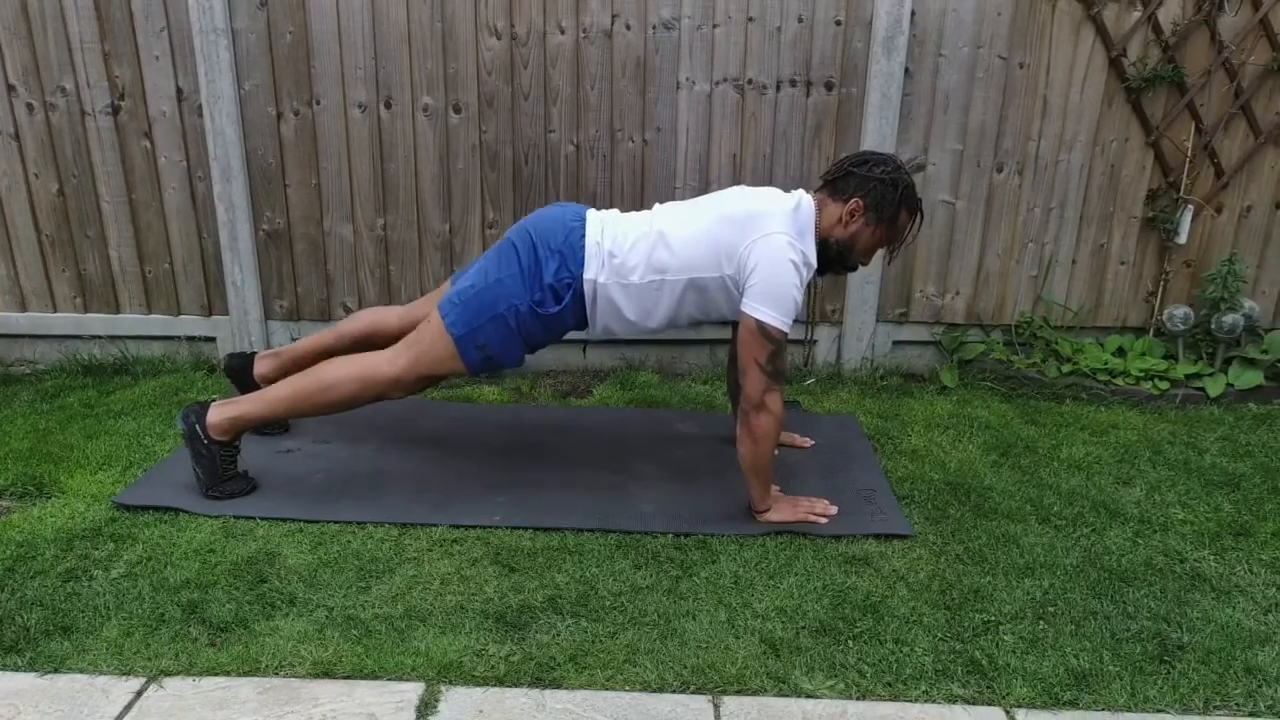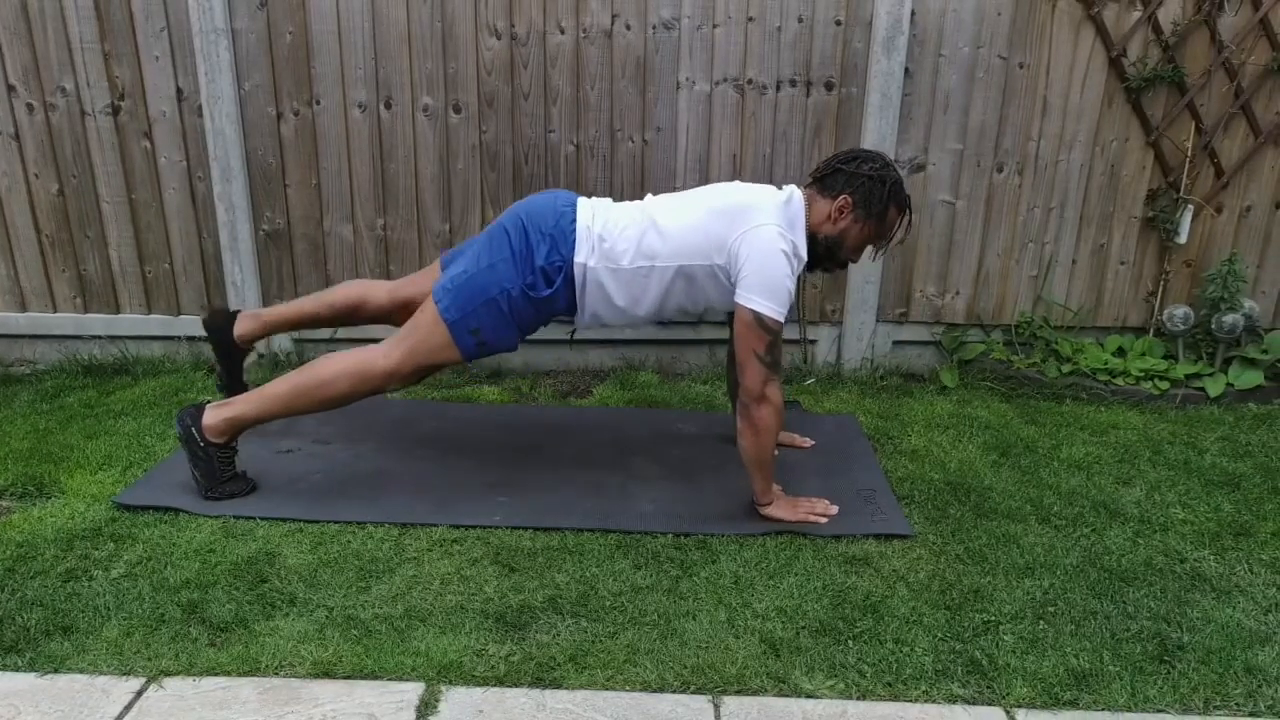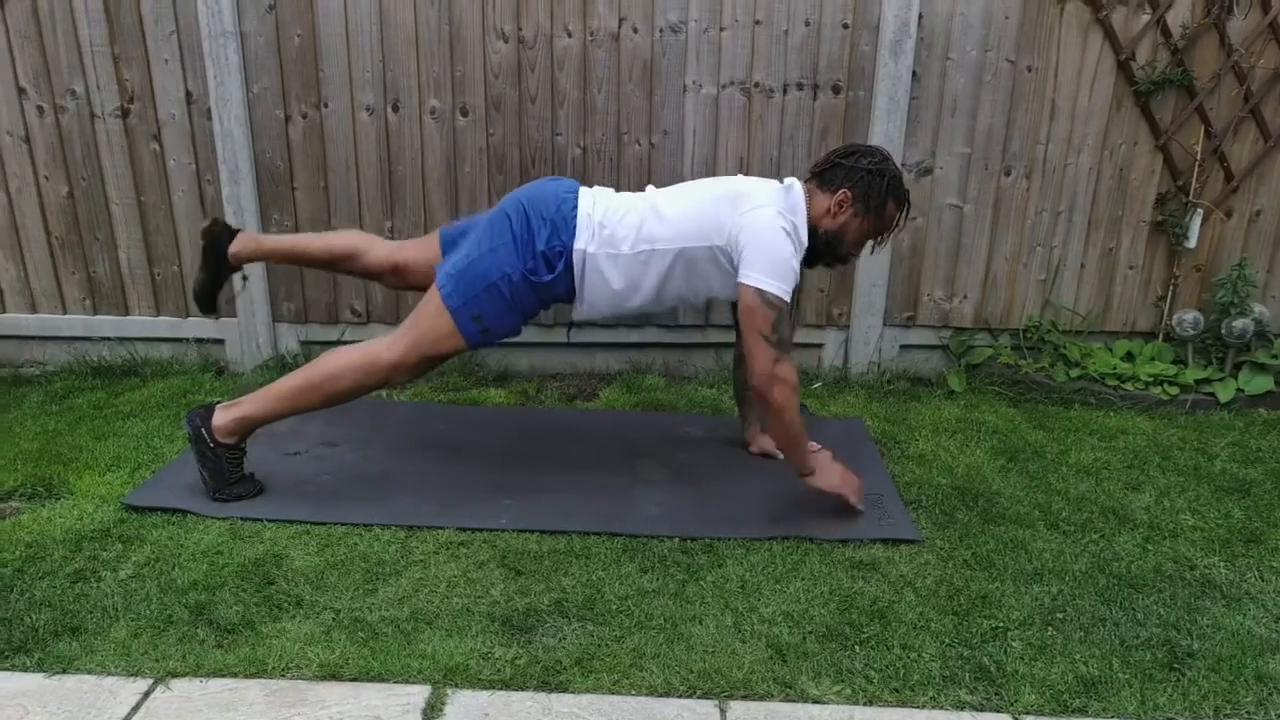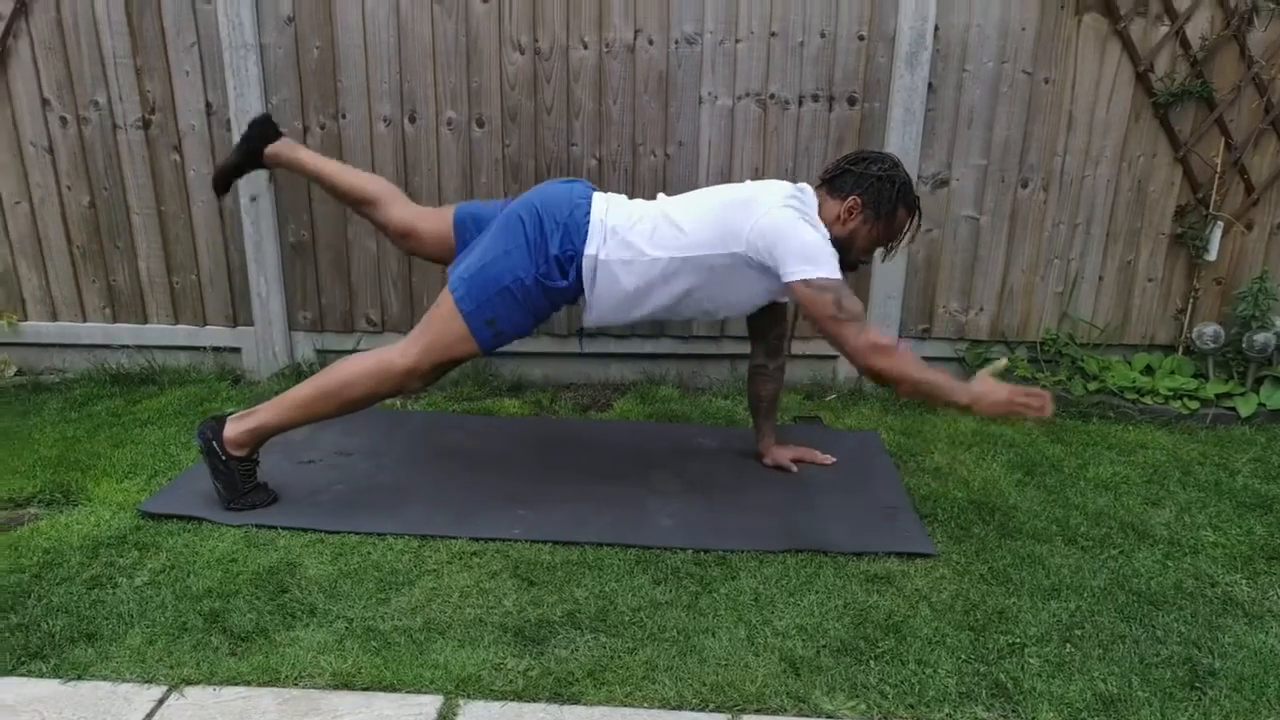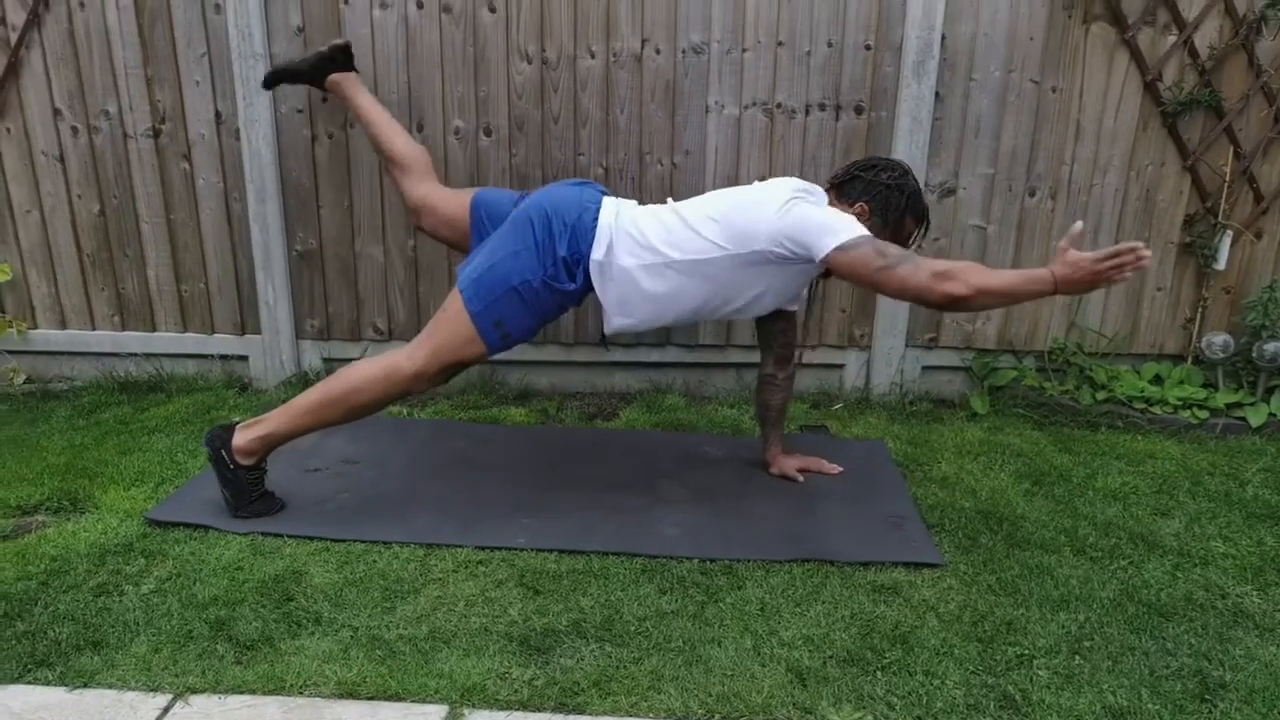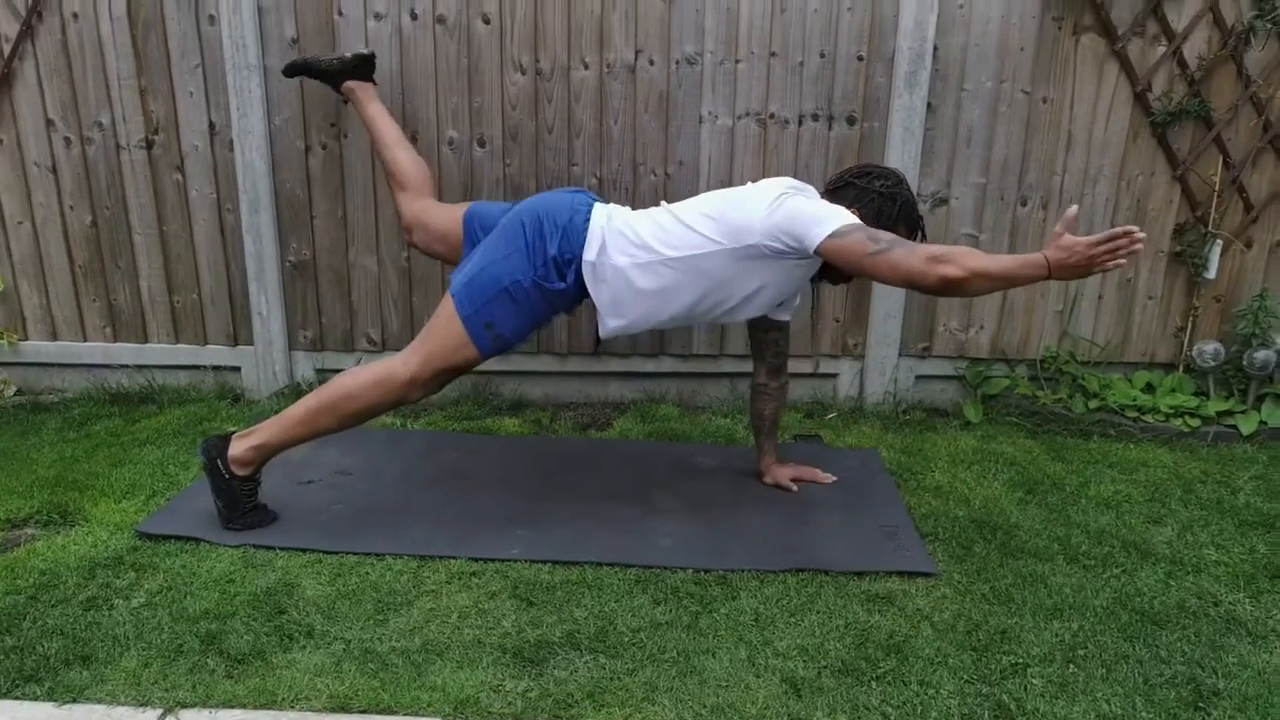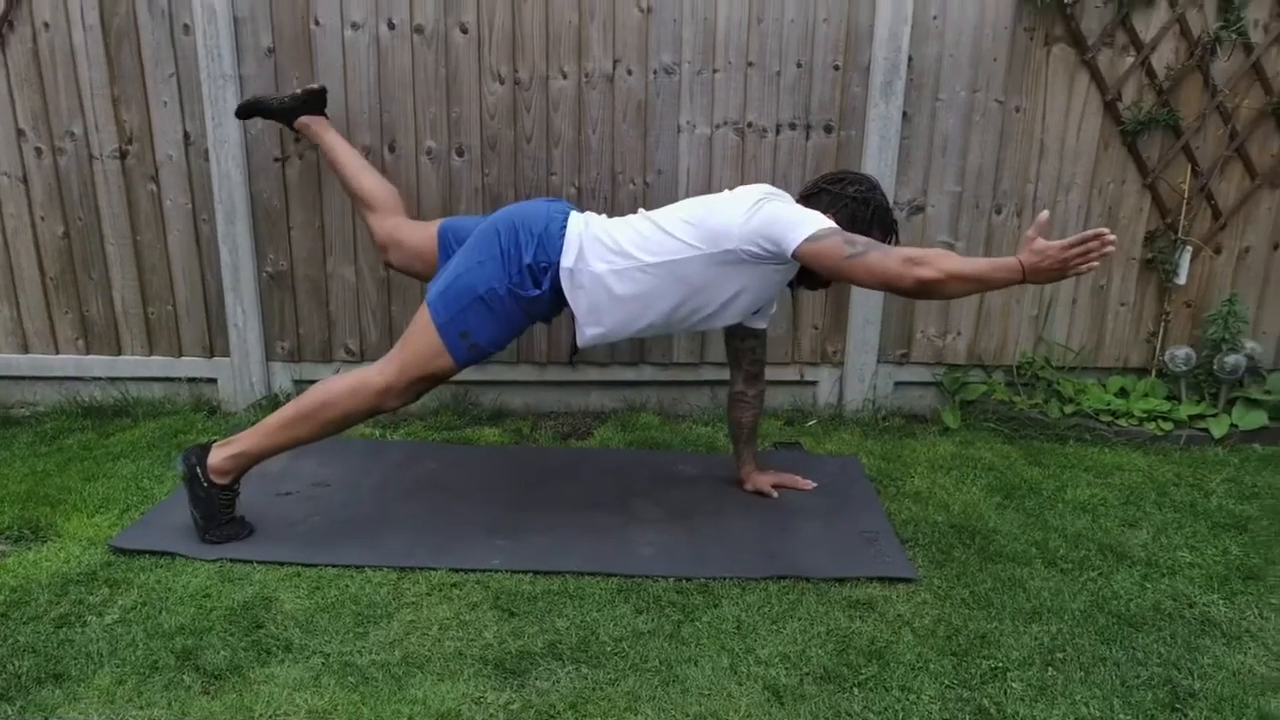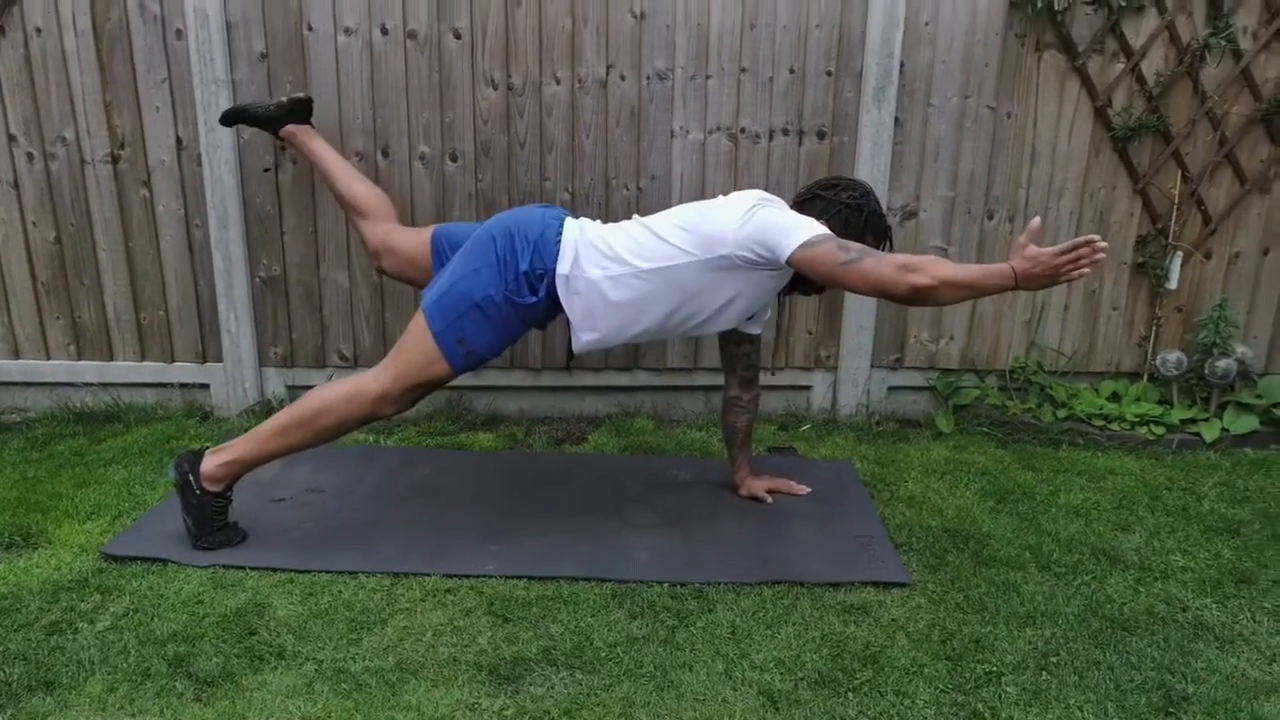
dt=0.2s
person 1, frame 1
left shoulder: (776, 213)
right shoulder: (784, 256)
left elbow: (745, 364)
right elbow: (760, 391)
left wrist: (755, 425)
right wrist: (766, 500)
left hip: (563, 242)
right hip: (555, 273)
left knee: (410, 322)
right knee: (404, 369)
left ankle: (262, 366)
right ankle: (221, 420)
person 1, frame 2
left shoulder: (766, 210)
right shoulder: (774, 245)
left elbow: (745, 361)
right elbow: (759, 382)
left wrist: (756, 426)
right wrist: (769, 494)
left hip: (554, 231)
right hip: (546, 253)
left knee: (391, 302)
right knee: (399, 360)
left ankle: (243, 326)
right ankle: (217, 421)
person 1, frame 3
left shoulder: (765, 208)
right shoulder: (775, 231)
left elbow: (750, 346)
right elbow: (768, 362)
left wrist: (755, 429)
right wrist: (812, 461)
left hip: (553, 220)
right hip: (544, 240)
left knee: (383, 260)
right knee: (401, 354)
left ankle: (234, 248)
right ankle: (224, 424)
person 1, frame 4
left shoulder: (778, 227)
right shoulder: (796, 229)
left elbow: (767, 345)
right elbow: (864, 345)
left wrist: (765, 442)
right wrist: (968, 393)
left hip: (566, 221)
right hip: (558, 242)
left knee: (404, 220)
right knee: (412, 360)
left ankle: (275, 147)
right ankle: (237, 435)
person 1, frame 5
left shoulder: (792, 253)
right shoulder: (806, 216)
left elbow: (778, 355)
right elbow: (937, 284)
left wrist: (775, 451)
right wrist: (1054, 279)
left hip: (576, 229)
right hip: (567, 239)
left knee: (425, 198)
right knee: (424, 364)
left ankle: (343, 77)
right ankle: (246, 444)
person 1, frame 6
left shoulder: (786, 266)
right shoulder: (800, 213)
left elbow: (769, 366)
right elbow: (936, 271)
left wrist: (768, 460)
right wrist: (1050, 262)
left hip: (567, 244)
right hip: (557, 245)
left knee: (422, 218)
right knee: (419, 371)
left ankle: (356, 86)
right ankle: (241, 452)
person 1, frame 7
left shoulder: (763, 273)
right shoulder: (773, 220)
left elbow: (746, 372)
right elbow: (911, 274)
left wrist: (749, 467)
right wrist: (1022, 267)
left hip: (543, 255)
right hip: (535, 254)
left knee: (395, 236)
right knee: (397, 379)
left ankle: (308, 118)
right ankle: (220, 463)
person 1, frame 8
left shoulder: (758, 280)
right shoulder: (770, 226)
left elbow: (741, 378)
right elbow: (905, 281)
left wrist: (745, 473)
right wrist: (1016, 274)
left hip: (539, 259)
right hip: (533, 261)
left knee: (387, 242)
right knee: (388, 388)
left ankle: (293, 128)
right ankle: (211, 470)
